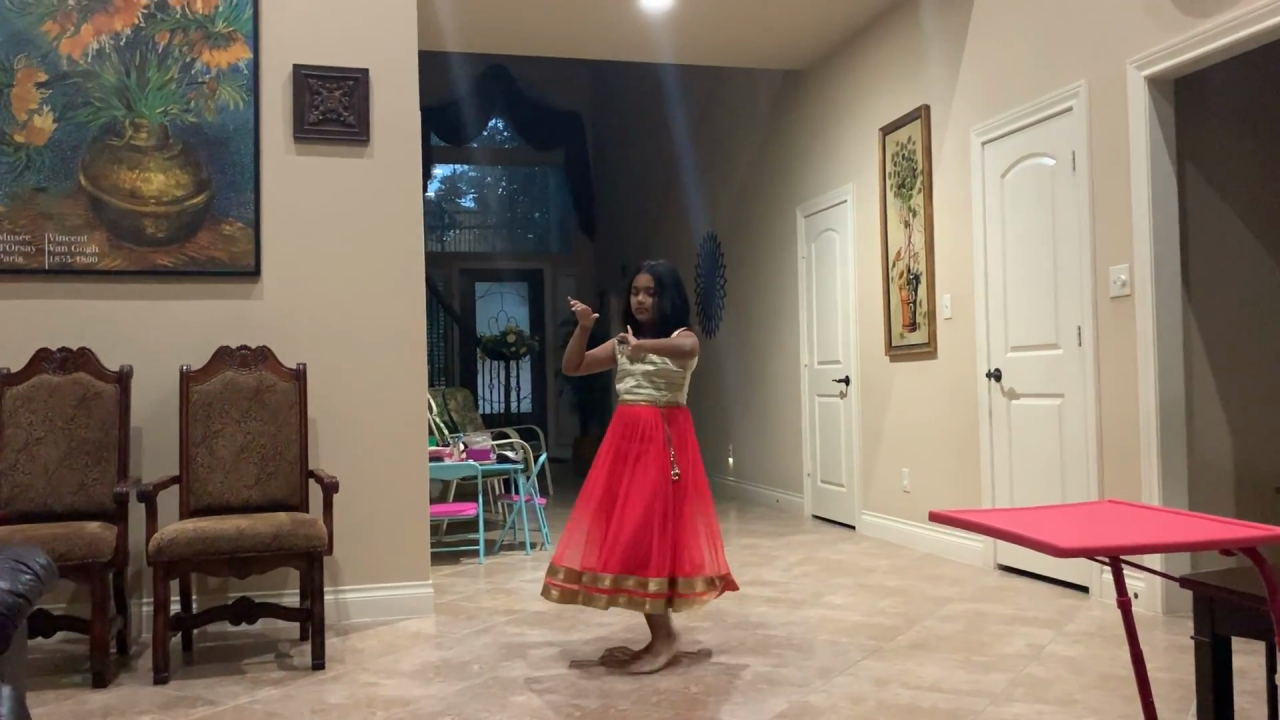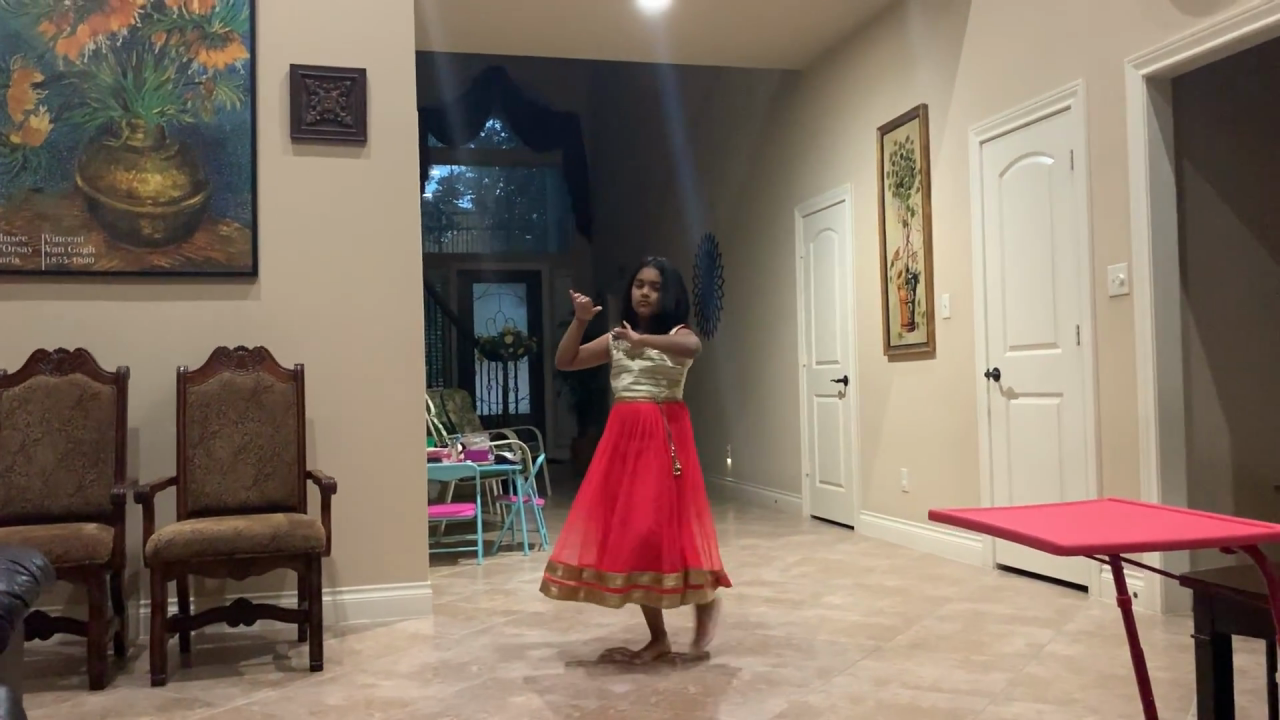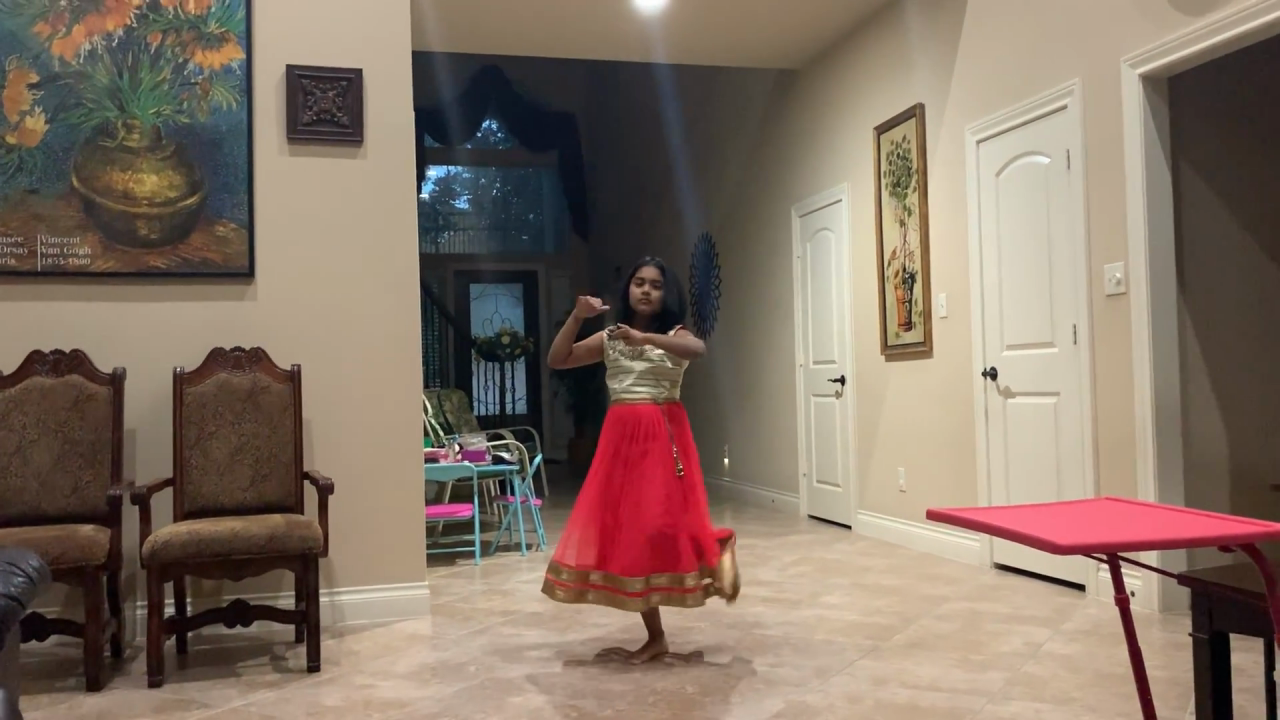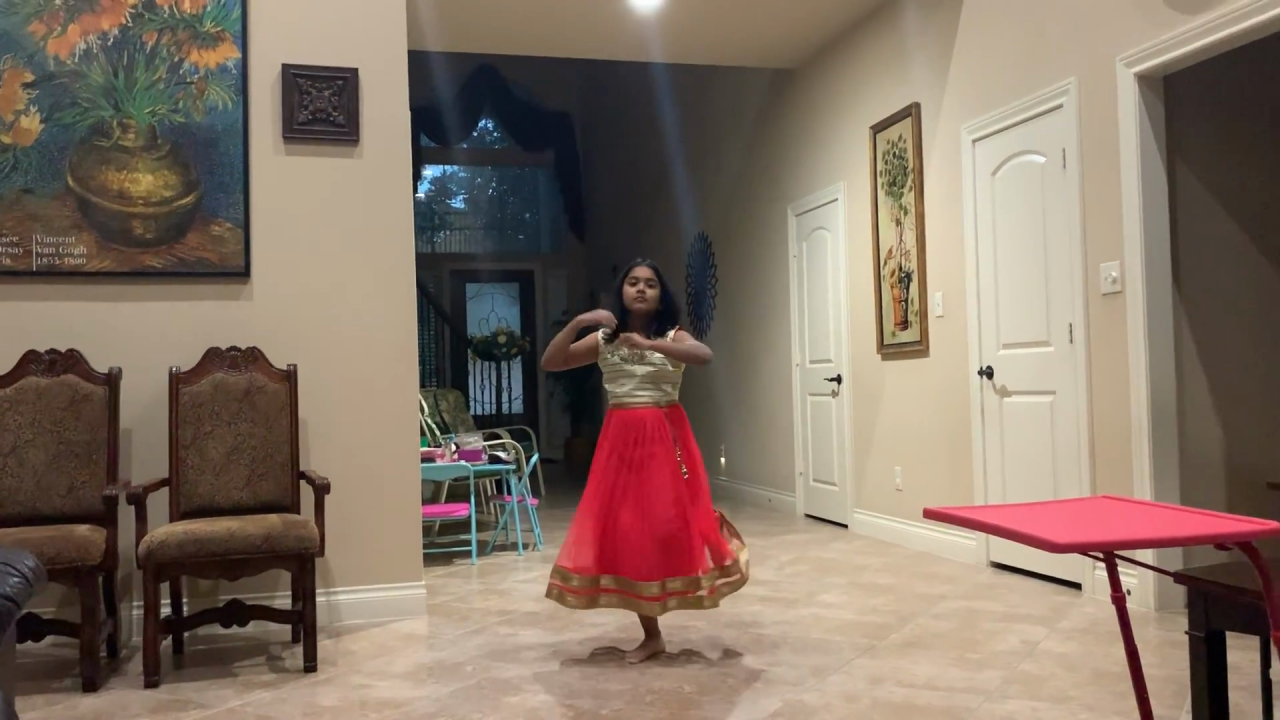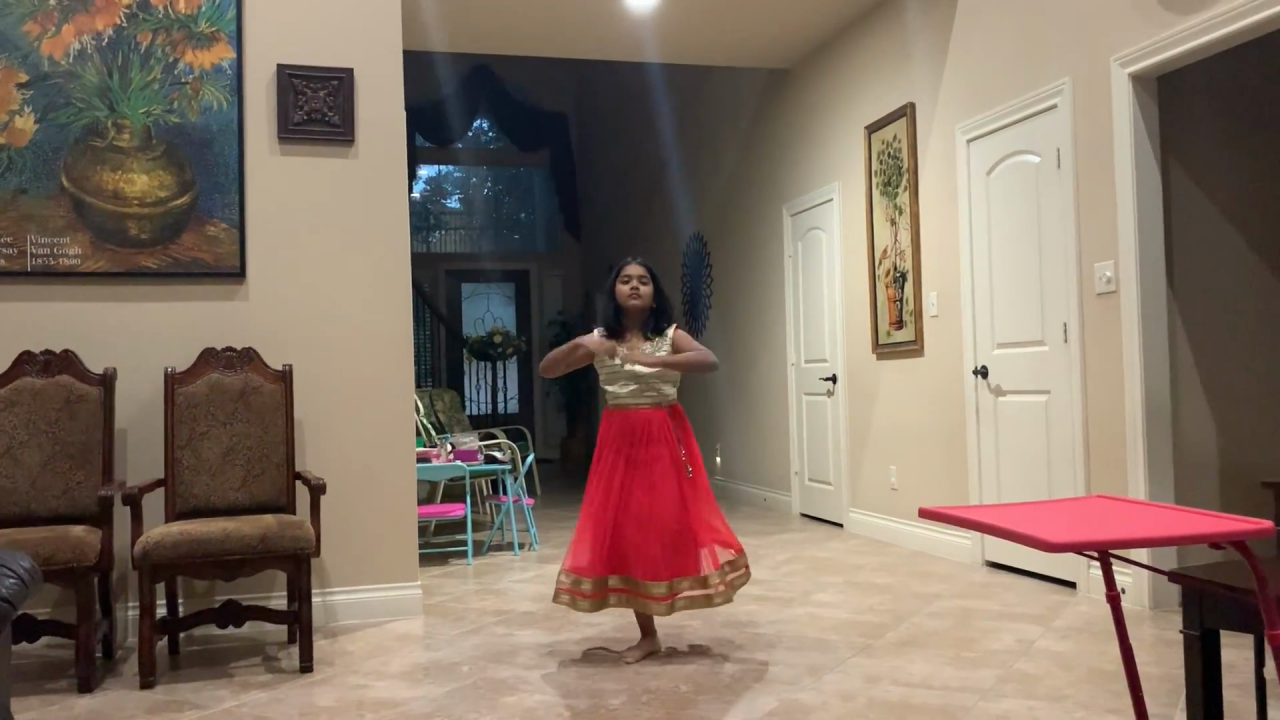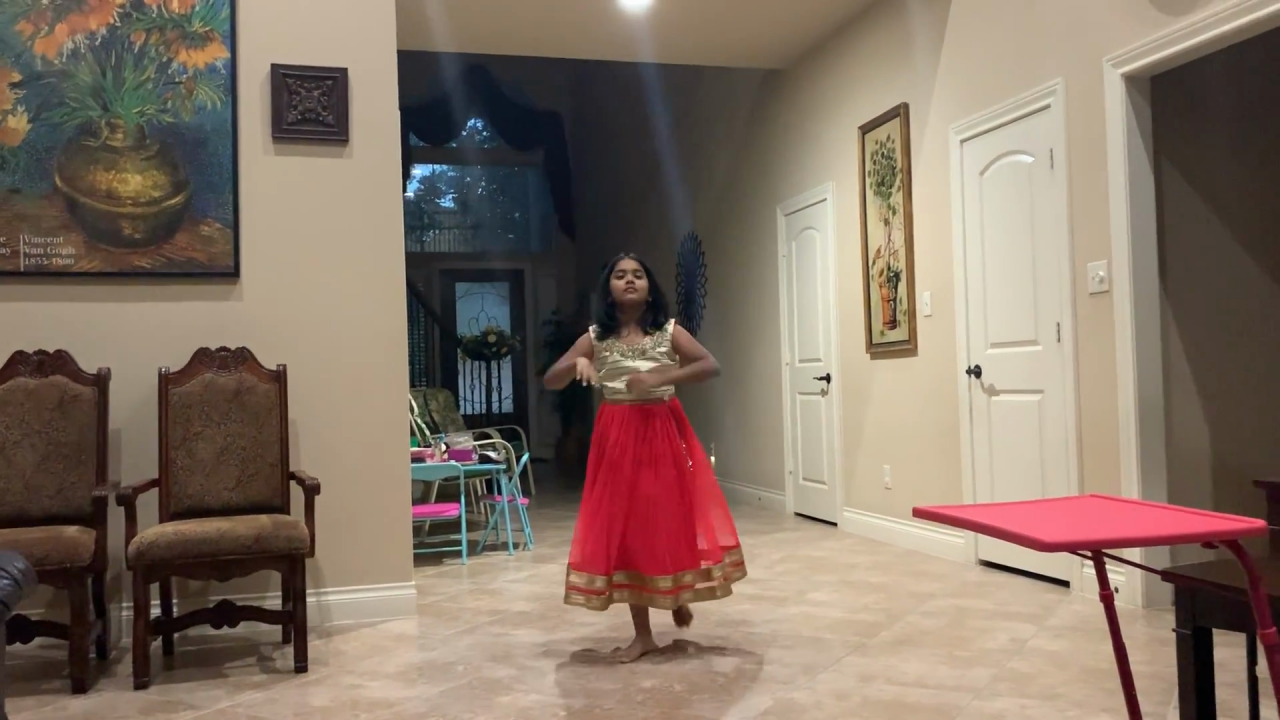
dt=0.1s
person 1, frame 1
left shoulder: (679, 337)
right shoulder: (621, 343)
left elbow: (690, 349)
right elbow: (571, 367)
left wrist: (641, 344)
right wrist: (583, 327)
left hip: (664, 436)
right hip: (624, 438)
left knee: (649, 528)
right knee: (624, 529)
left ankle: (667, 635)
right ankle: (659, 636)
person 1, frame 2
left shoulder: (678, 335)
right shoulder: (617, 339)
left elbow: (693, 348)
right elbow: (564, 362)
left wrist: (641, 339)
right wrist: (580, 320)
left hip: (663, 434)
right hip: (622, 436)
left knee: (657, 523)
right knee: (621, 526)
left ankle: (706, 607)
right ankle: (657, 638)
person 1, frame 3
left shoulder: (673, 335)
right shoulder: (608, 337)
left elbow: (699, 350)
right elbow: (556, 360)
left wrist: (642, 337)
right wrist: (577, 317)
left hip: (662, 434)
right hip: (619, 436)
left knee: (664, 520)
right knee: (623, 526)
left ankle: (720, 549)
right ankle: (655, 637)
person 1, frame 4
left shoulder: (673, 337)
right shoulder: (603, 339)
left elbow: (705, 355)
right elbow: (550, 363)
left wrist: (649, 345)
right wrist: (578, 322)
left hip: (664, 436)
right hip: (619, 439)
left knee: (672, 522)
right knee: (622, 529)
right ankle: (651, 636)
person 1, frame 5
left shoulder: (670, 336)
right shoulder: (599, 340)
left elbow: (709, 361)
right elbow: (546, 370)
left wrist: (654, 361)
right wrist: (579, 346)
left hip: (664, 435)
right hip: (618, 439)
left knee: (672, 524)
right knee: (623, 528)
right ankle: (648, 635)
person 1, frame 6
left shoulder: (670, 332)
right shoulder: (595, 337)
left elbow: (711, 365)
right elbow: (550, 381)
left wrist: (660, 378)
right wrist: (576, 363)
left hip: (662, 431)
right hip: (616, 435)
left knee: (670, 520)
right knee: (621, 523)
left ankle: (677, 602)
right ankle: (643, 633)
